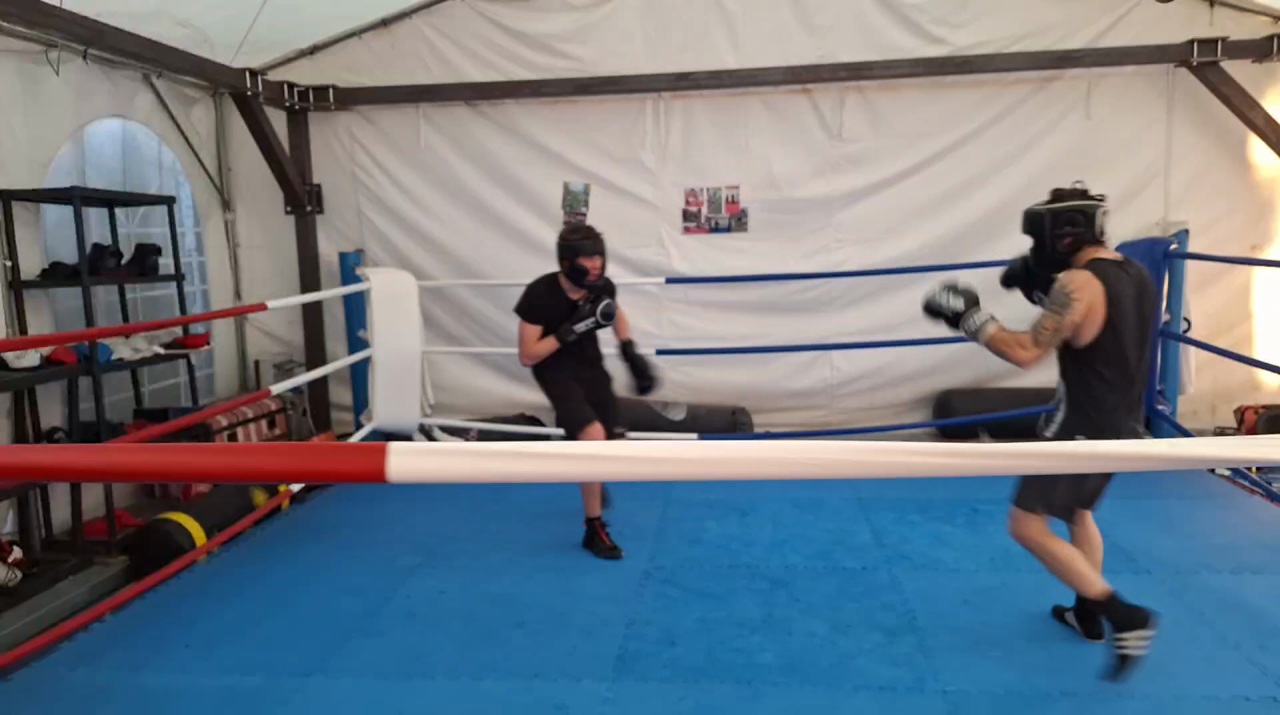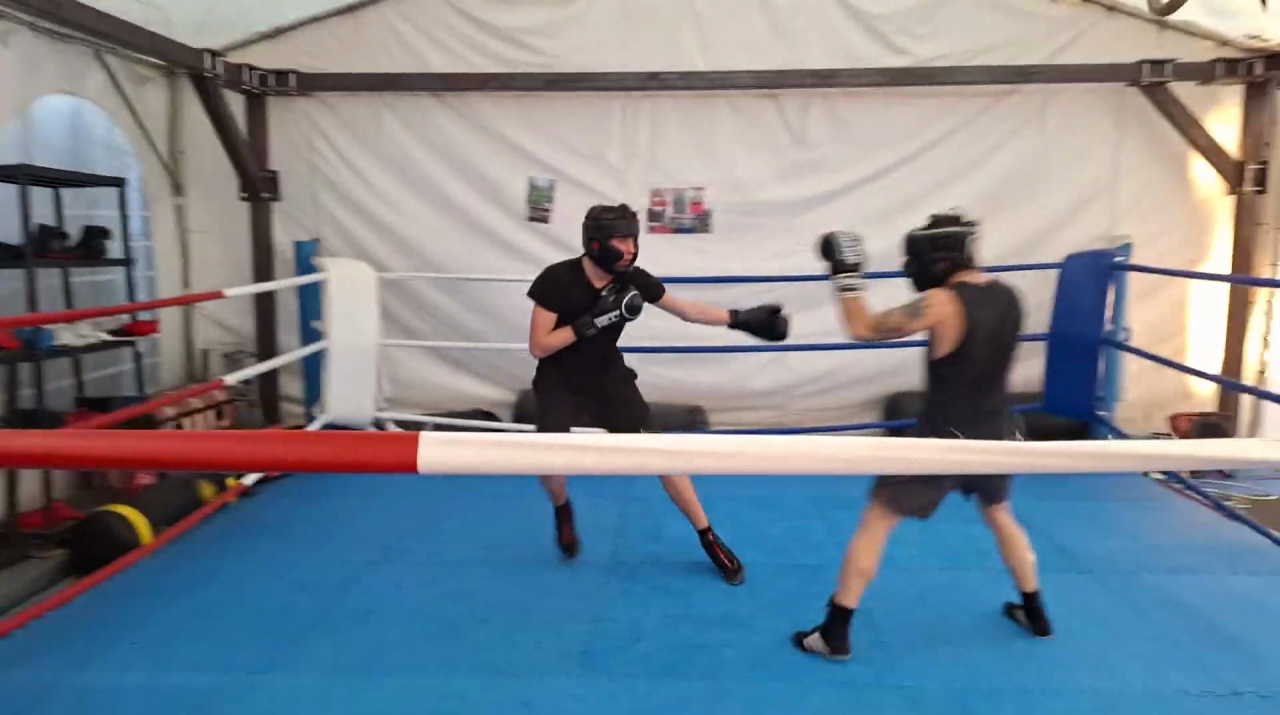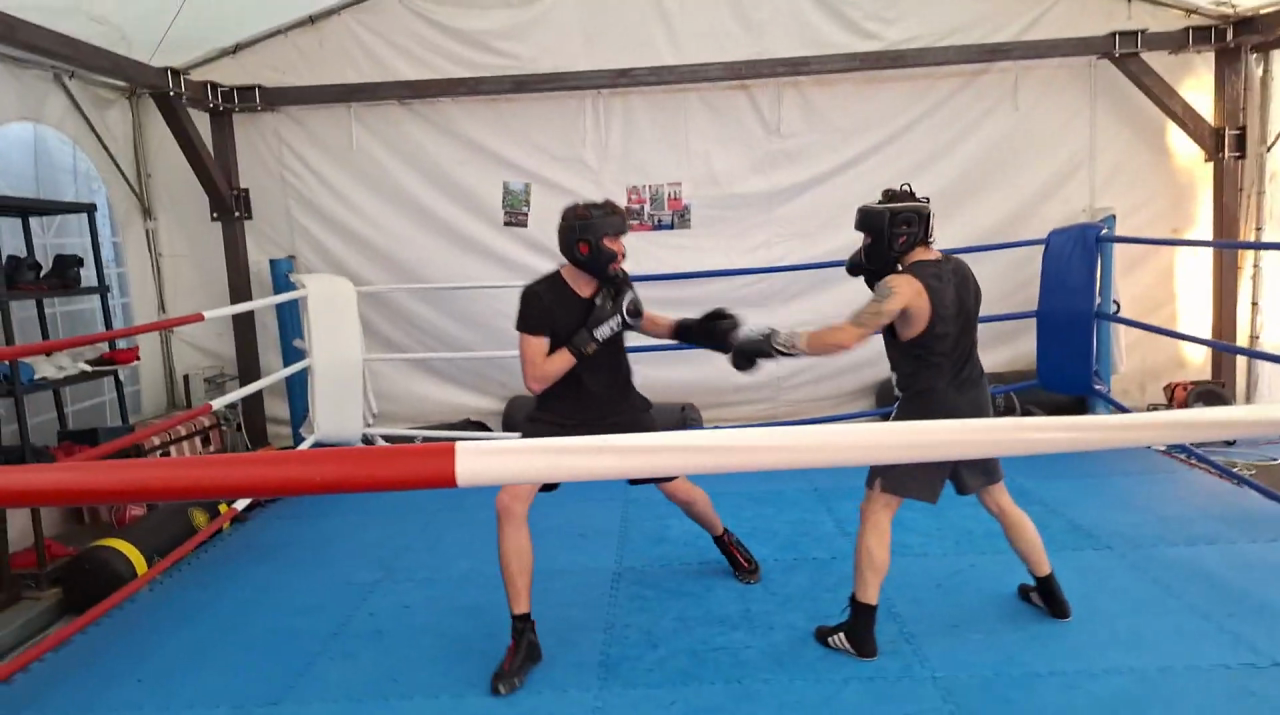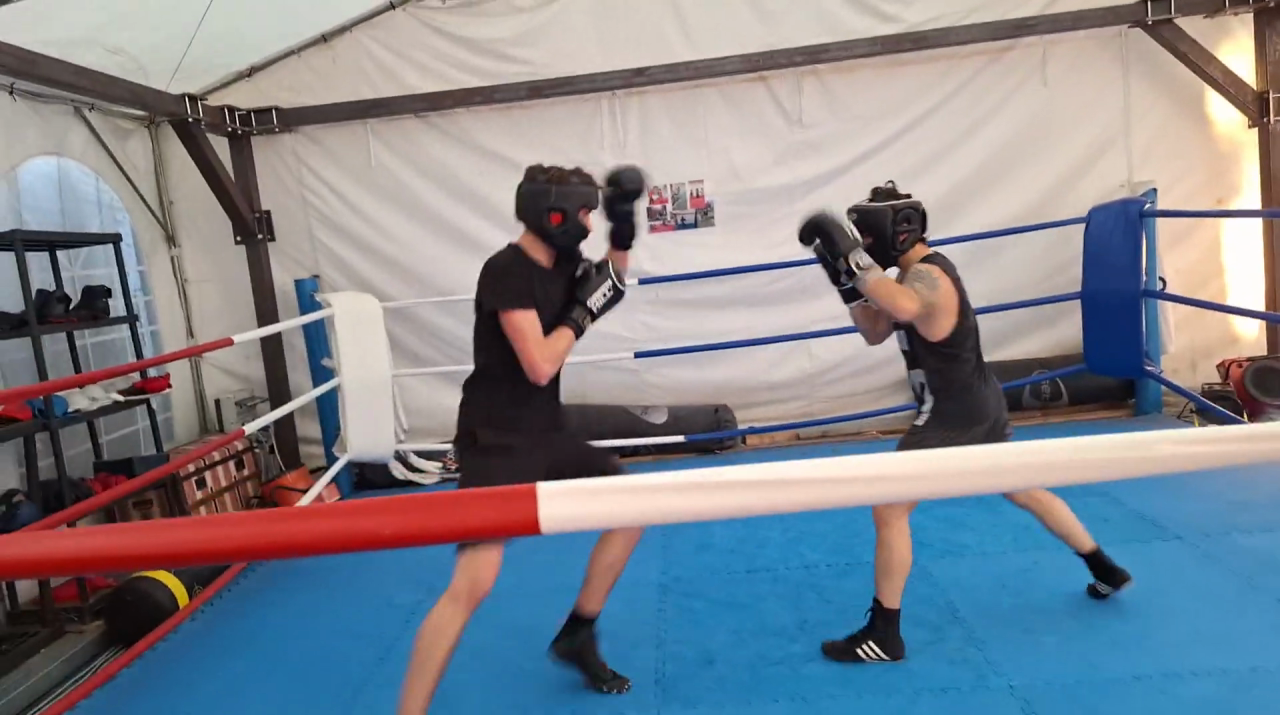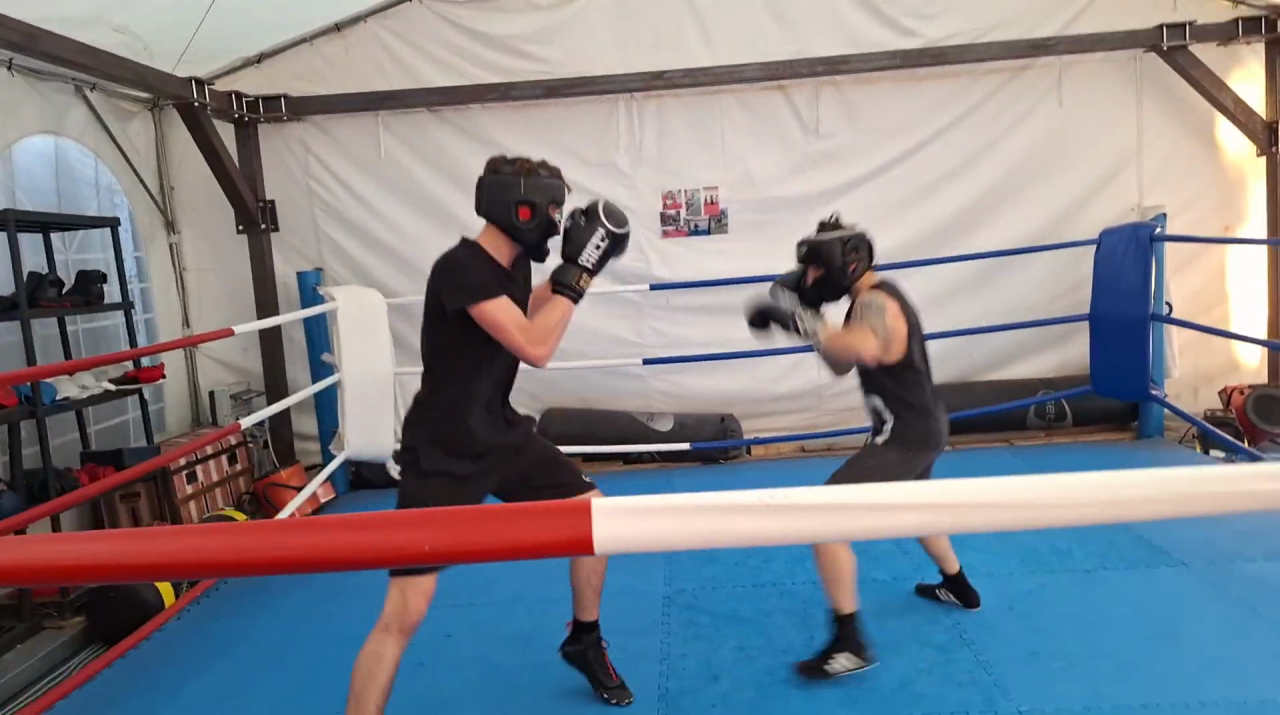
dt=0.3s
person 1, frame 1
left shoulder: (1078, 284)
right shoulder: (1137, 276)
left elbow: (1025, 353)
left wrist: (969, 316)
right wrist: (1042, 292)
left hip: (1084, 428)
right hip: (1124, 425)
left knee: (1027, 526)
right knee: (1078, 511)
left ankle: (1128, 614)
right ankle: (1093, 613)
person 1, frame 2
left shoulder: (940, 303)
right shoulder: (1006, 297)
left elbow: (864, 330)
left wrist: (846, 274)
left hip: (943, 435)
right hip: (994, 433)
left knee: (876, 521)
right knee: (1001, 518)
left ankle: (834, 631)
right ankle: (1034, 612)
person 1, frame 3
left shoulder: (904, 284)
right shoulder: (961, 272)
left elbow: (848, 336)
left wrist: (773, 342)
left hip: (927, 414)
right hip: (975, 406)
left knee: (876, 510)
right knee: (997, 501)
left ankle: (860, 629)
right ankle: (1051, 594)
person 1, frame 4
left shoulder: (925, 274)
right shoulder: (918, 270)
left elbow: (905, 308)
right elbow: (875, 334)
left wrist: (851, 252)
right wrist: (846, 280)
left hip: (950, 416)
right hip: (982, 403)
left knee: (890, 510)
right knee: (1025, 491)
left ankle: (883, 634)
right ankle: (1106, 570)
person 1, frame 5
left shoulder: (875, 302)
right shoulder: (872, 298)
left elbow: (860, 350)
right elbow: (841, 363)
left wrist: (793, 318)
right wrist: (807, 308)
left hip: (905, 436)
right hip: (922, 427)
left ankle: (850, 641)
right ankle: (958, 586)
person 2, frame 1
left shoulder: (602, 286)
right shoulder: (539, 294)
right elbow: (528, 357)
left wrist: (631, 353)
right wrist: (570, 331)
left hip: (590, 367)
right hip: (557, 374)
left knee: (613, 440)
right knee: (594, 436)
right ankle: (593, 527)
person 2, frame 2
left shoulder: (633, 279)
right shoulder: (556, 280)
left elbow: (687, 309)
right elbow: (538, 347)
left wrist: (743, 319)
right wrist: (591, 322)
left hip: (609, 377)
right hip: (561, 382)
left ankle: (708, 538)
right ankle: (563, 508)
person 2, frame 3
left shoulder: (614, 283)
right shoulder: (541, 298)
left elbow: (647, 323)
right elbow: (536, 380)
left wrist: (696, 329)
right wrist: (591, 336)
left hip: (619, 411)
right hip: (559, 420)
left knee: (679, 490)
right knee: (511, 507)
left ankle: (726, 541)
right ankle: (523, 637)
person 2, frame 4
left shoulder: (558, 262)
right shoulder: (507, 270)
left elbow: (607, 284)
right elbow: (540, 366)
left wrist: (622, 229)
right wrist: (585, 309)
left hip: (544, 429)
right hip: (496, 439)
right knee: (472, 584)
left ankle: (577, 635)
person 2, frame 5
left shoulder: (514, 260)
right shoulder: (460, 268)
left elbow: (533, 307)
right elbow: (536, 348)
left wrist: (585, 249)
right wrist: (579, 265)
left hip: (501, 435)
right hip: (443, 455)
right knee: (405, 612)
left ankle: (585, 642)
